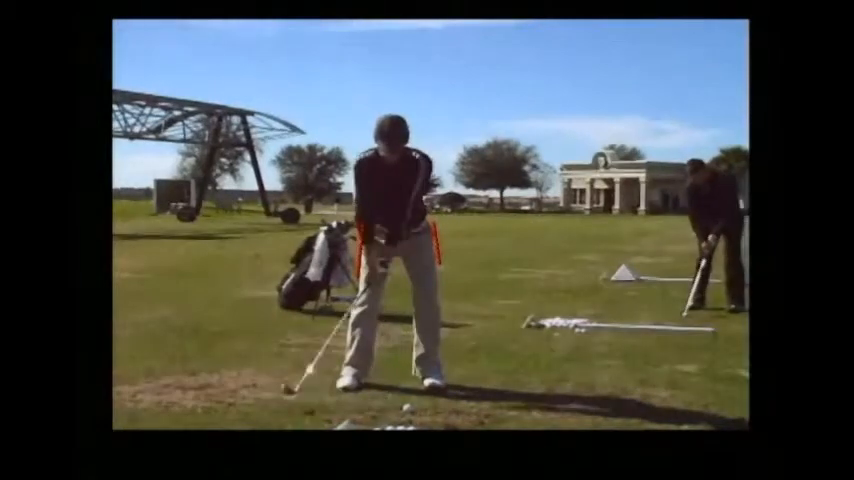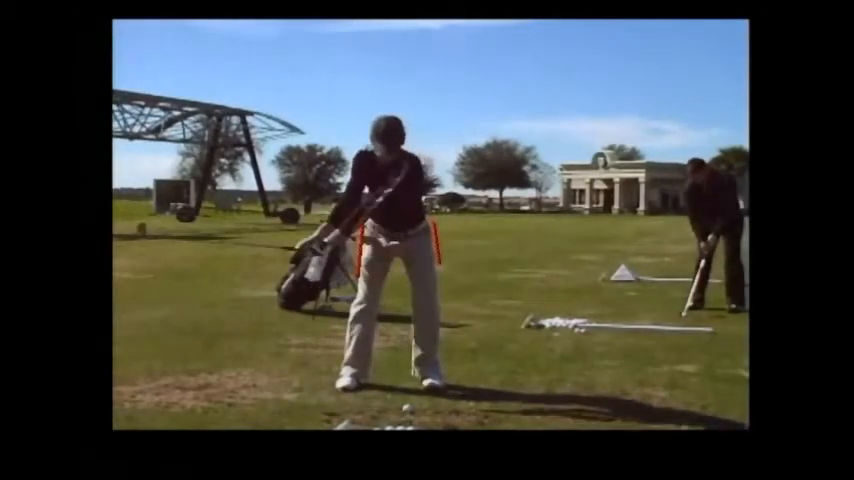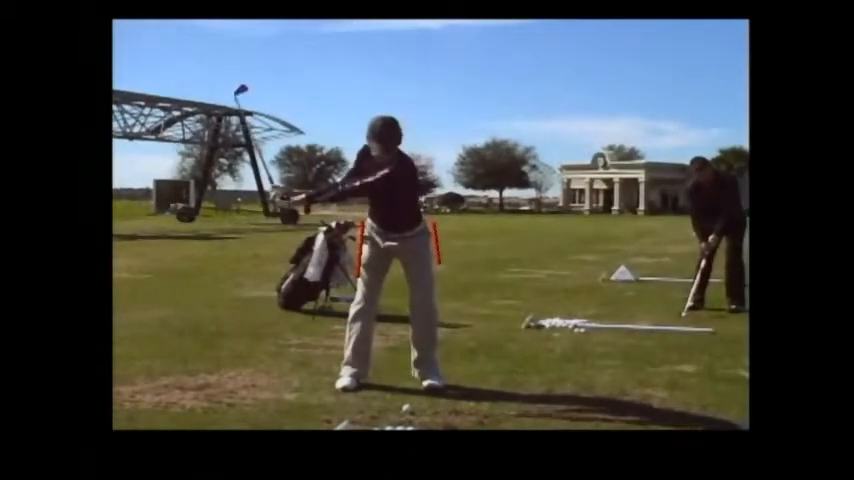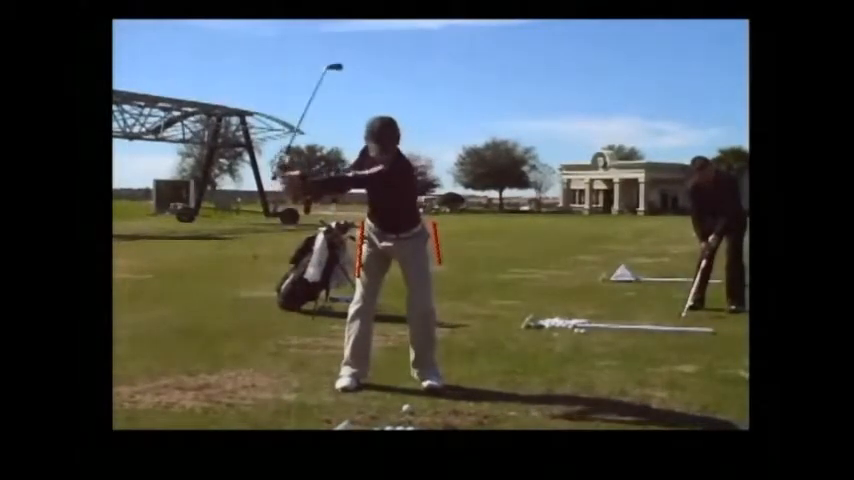
dt=0.5s
person 1, frame 1
left shoulder: (420, 163)
right shoulder: (364, 163)
left elbow: (407, 208)
right elbow: (363, 211)
left wrist: (390, 252)
right wrist: (370, 255)
left hip: (414, 233)
right hip: (376, 233)
left knee: (427, 300)
right knee: (366, 299)
left ankle: (429, 367)
right ankle: (354, 368)
person 1, frame 2
left shoulder: (411, 166)
right shoulder: (363, 160)
left elbow: (381, 203)
right elbow: (351, 198)
left wrist: (338, 234)
right wrist: (322, 232)
left hip: (413, 235)
right hip: (378, 233)
left knee: (426, 301)
right knee: (365, 300)
left ankle: (428, 368)
right ankle: (353, 368)
person 1, frame 3
left shoulder: (403, 167)
right shoulder: (366, 156)
left elbow: (361, 190)
right elbow: (346, 184)
left wrist: (313, 196)
right wrist: (313, 196)
left hip: (412, 236)
right hip: (377, 233)
left knee: (424, 302)
right knee: (364, 300)
left ankle: (427, 369)
right ankle: (353, 369)
person 1, frame 4
left shoulder: (399, 168)
right shoulder: (369, 154)
left elbow: (352, 181)
right elbow: (345, 180)
left wrist: (308, 182)
right wrist: (311, 183)
left hip: (409, 238)
right hip: (376, 234)
left knee: (421, 304)
right knee: (363, 301)
left ankle: (427, 370)
right ankle: (352, 369)
person 2, frame 1
left shoulder: (726, 180)
right shoulder: (692, 187)
left elbow: (730, 211)
right elbow: (694, 215)
left wrist: (716, 234)
right wrist: (702, 239)
left hip: (731, 221)
right hip: (707, 223)
left knee: (732, 259)
right knee: (703, 259)
left ankle: (736, 301)
right ankle: (698, 299)
person 2, frame 2
left shoulder: (726, 181)
right shoulder: (691, 187)
left elbow: (729, 211)
right elbow: (693, 215)
left wrist: (715, 234)
right wrist: (701, 239)
left hip: (731, 221)
right hip: (707, 223)
left knee: (732, 259)
right knee: (703, 259)
left ankle: (736, 301)
right ankle: (697, 299)
person 2, frame 3
left shoulder: (728, 181)
right shoulder: (694, 186)
left elbow: (731, 212)
right elbow: (695, 214)
left wrist: (717, 234)
right wrist: (702, 239)
left hip: (734, 221)
right hip: (710, 222)
left knee: (733, 259)
right knee: (704, 258)
left ankle: (736, 301)
right ankle: (697, 298)
person 2, frame 4
left shoulder: (729, 181)
right shoulder: (695, 186)
left elbow: (730, 212)
right elbow: (696, 214)
left wrist: (717, 234)
right wrist: (702, 239)
left hip: (734, 221)
right hip: (711, 221)
left knee: (733, 259)
right knee: (705, 258)
left ankle: (736, 301)
right ankle: (698, 298)
